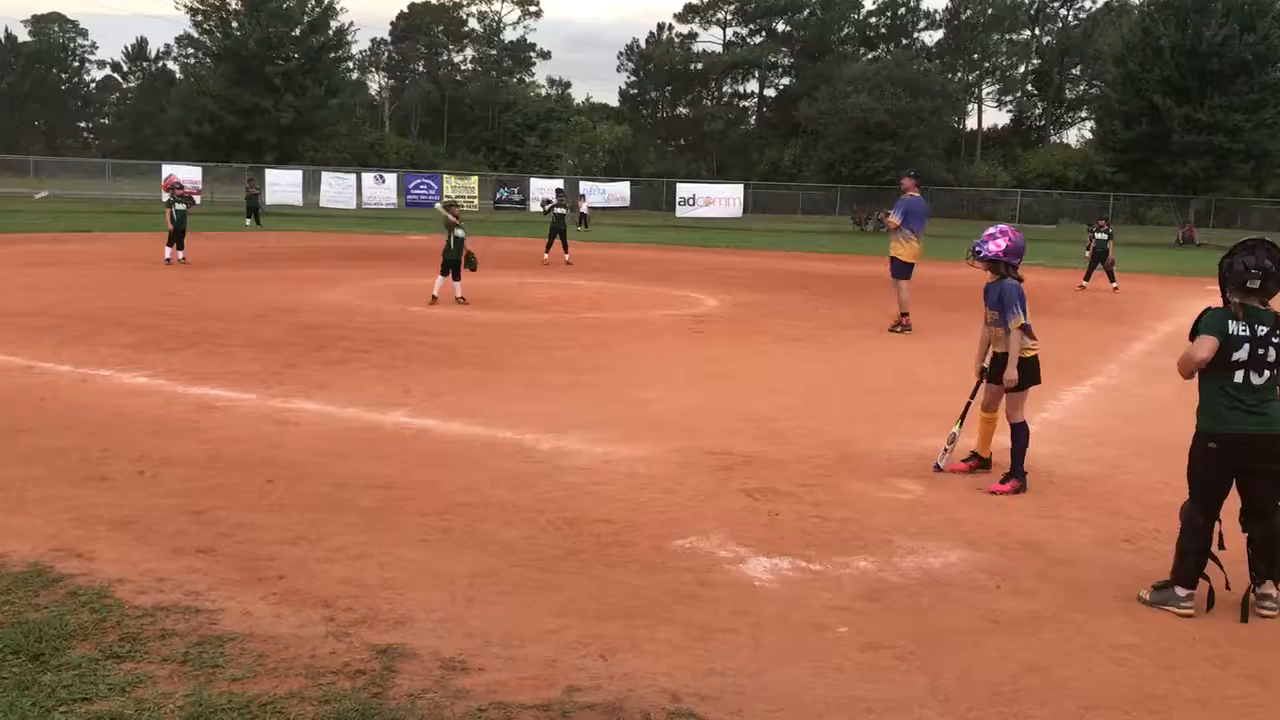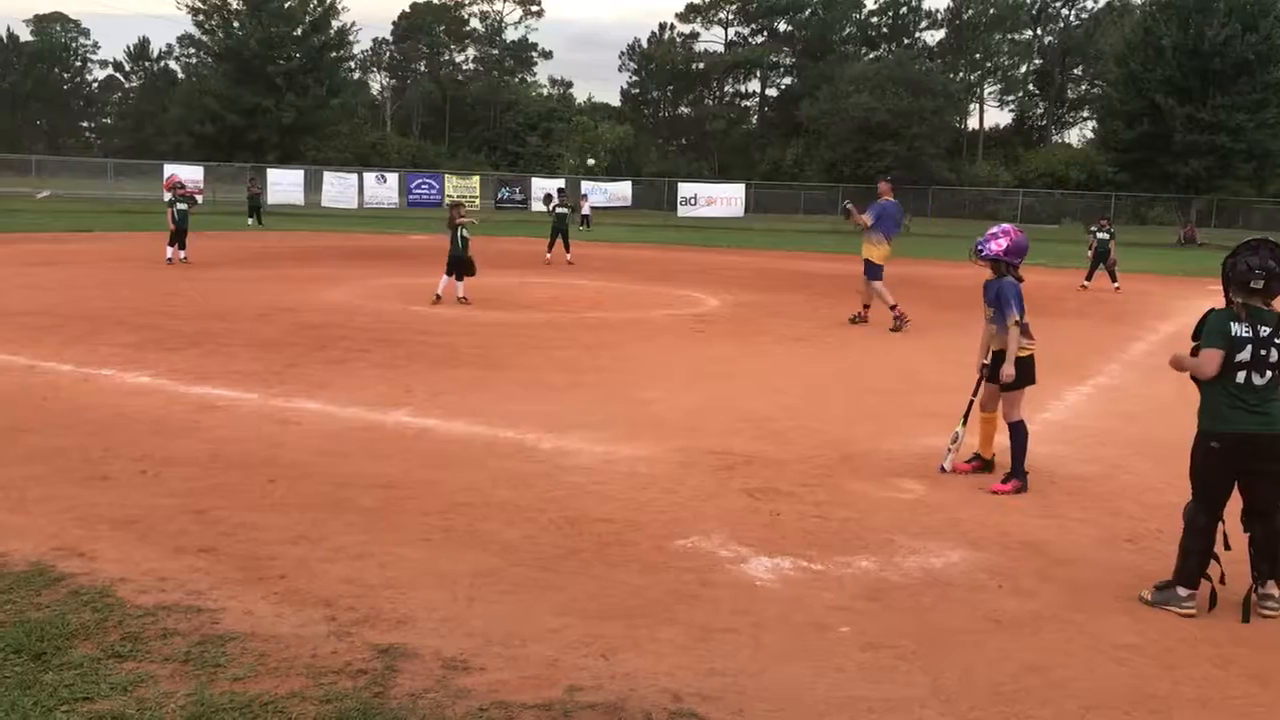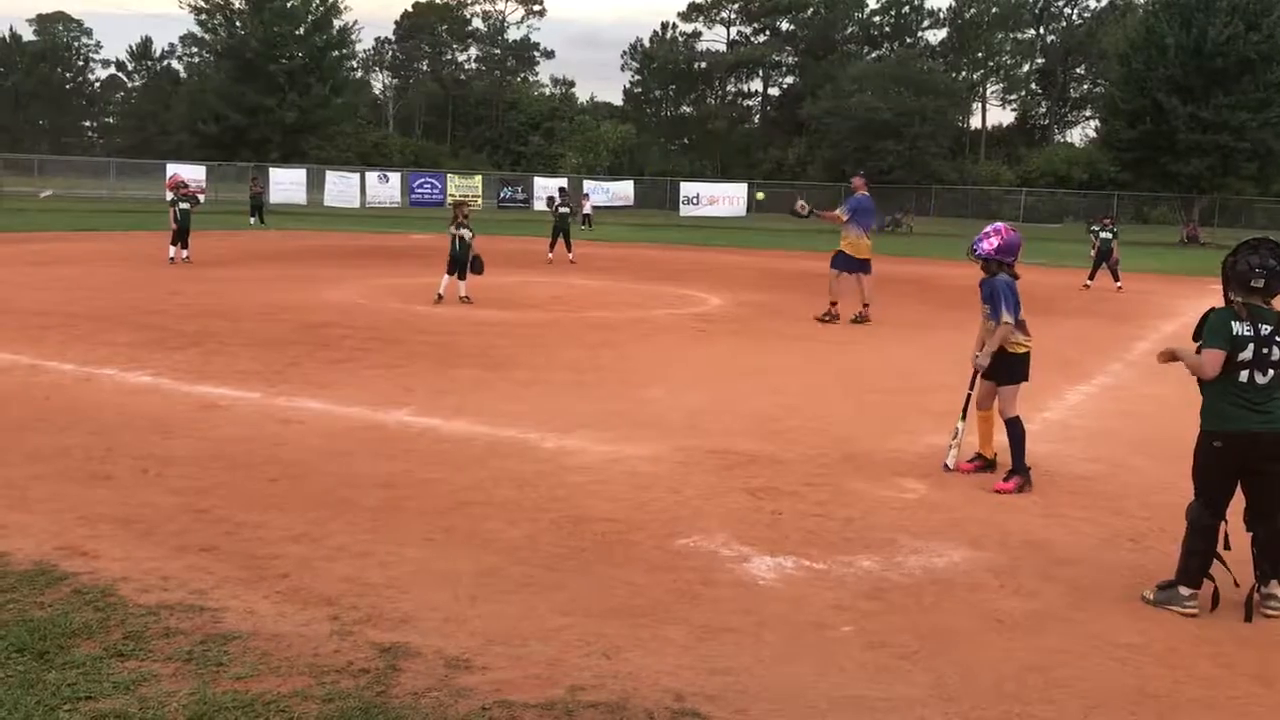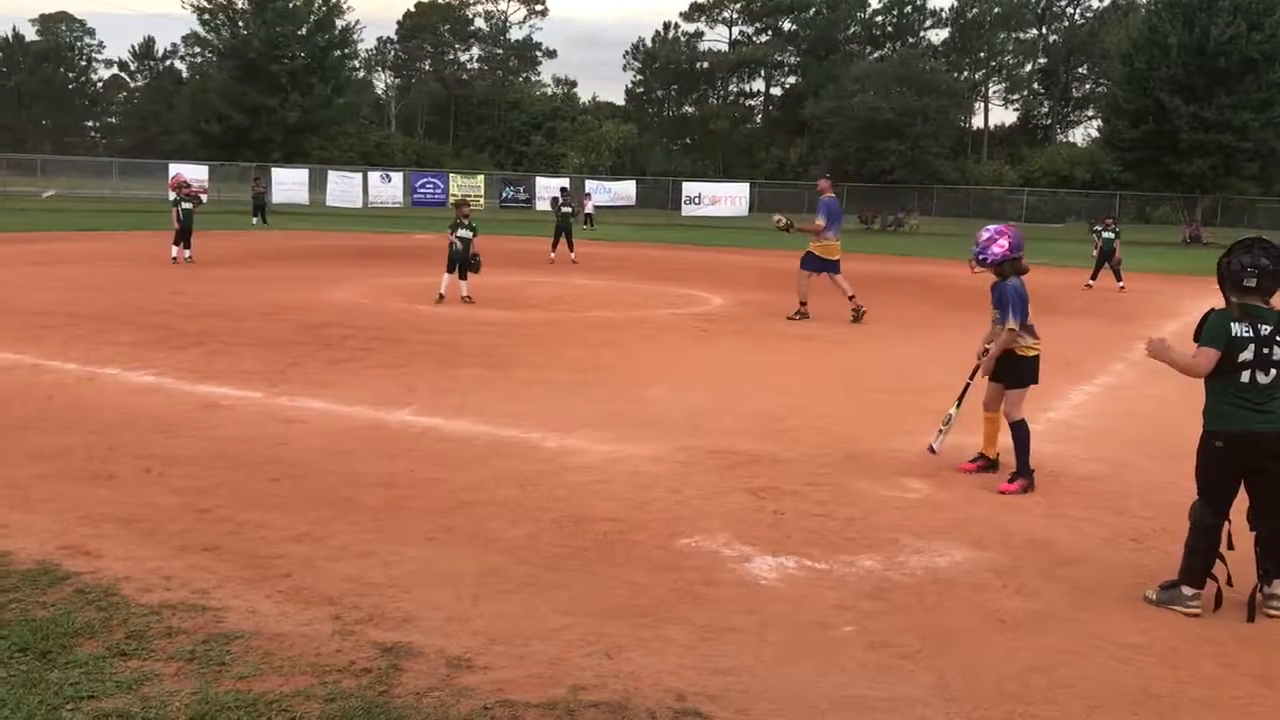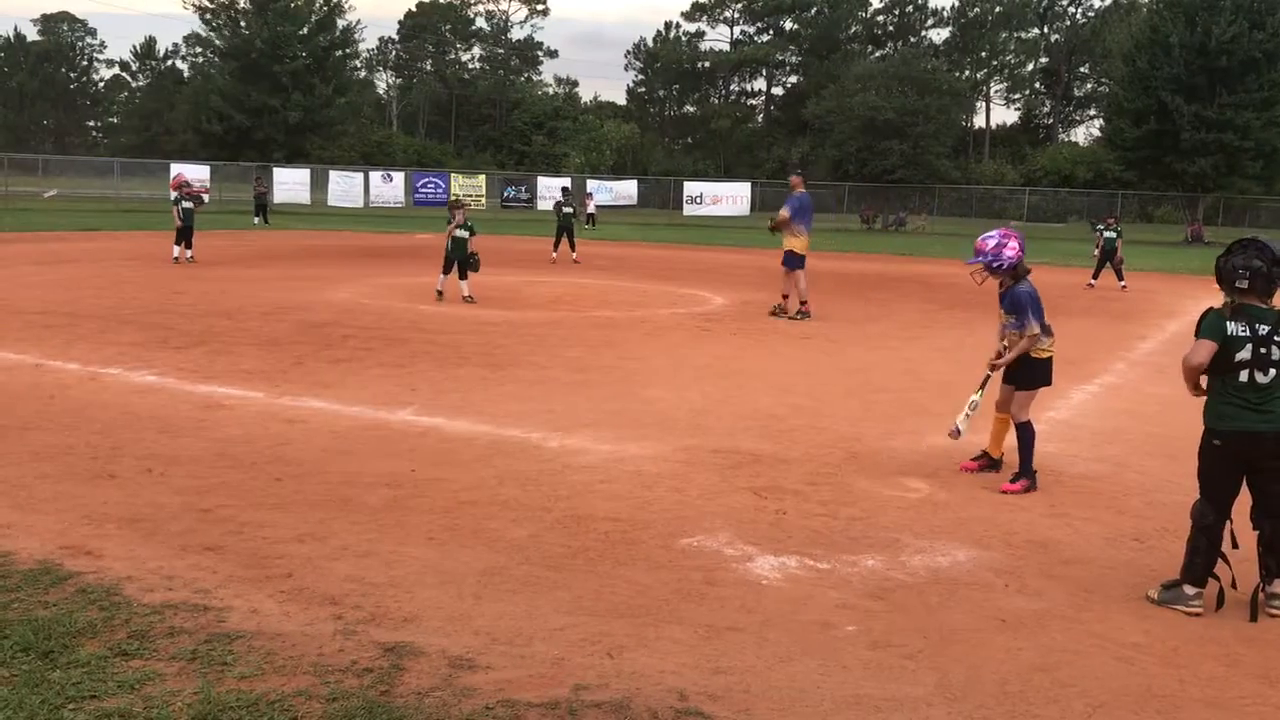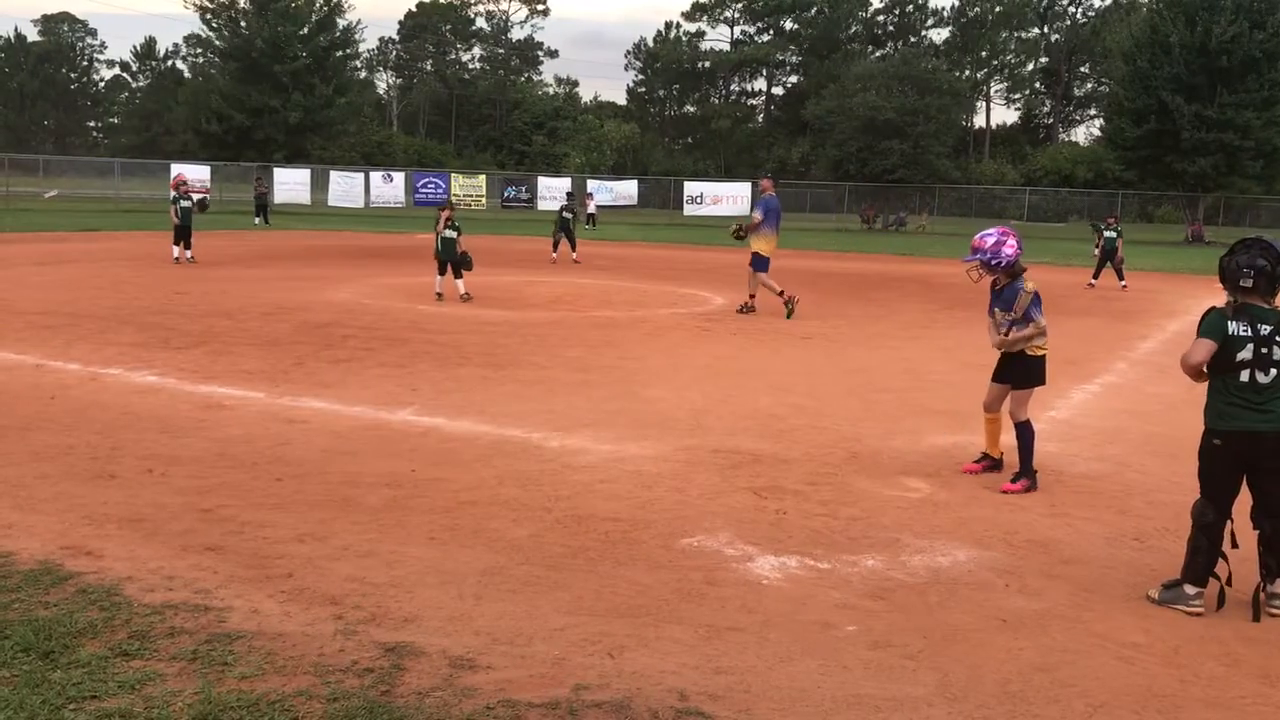
dt=0.3s
person 1, frame 1
left shoulder: (1219, 318)
left elbow: (1199, 354)
left wrist: (1185, 367)
left hip: (1218, 434)
left knee: (1200, 512)
left ankle: (1182, 589)
person 1, frame 2
left shoulder: (1222, 320)
left elbow: (1206, 369)
left wrist: (1181, 361)
left hip: (1220, 435)
left knee: (1203, 512)
left ankle: (1184, 590)
person 1, frame 3
left shoulder: (1222, 318)
left elbow: (1208, 369)
left wrist: (1178, 354)
left hip: (1224, 433)
left knee: (1207, 511)
left ankle: (1186, 589)
person 1, frame 4
left shoulder: (1222, 320)
left elbow: (1199, 367)
left wrist: (1166, 352)
left hip: (1225, 434)
left knee: (1209, 511)
left ankle: (1189, 589)
person 1, frame 5
left shoulder: (1219, 319)
left elbow: (1196, 360)
left wrist: (1193, 383)
left hip: (1225, 433)
left knee: (1211, 511)
left ankle: (1191, 589)
person 1, frame 6
left shoulder: (1221, 318)
left elbow: (1193, 359)
left wrist: (1199, 374)
left hip: (1225, 433)
left knee: (1212, 510)
left ankle: (1192, 588)
person 2, frame 1
left shoulder: (1010, 288)
right shoulder: (991, 285)
left elbow: (1017, 329)
left wrist: (1012, 367)
right wrist: (980, 360)
left hip: (1020, 358)
right hip: (1000, 355)
left knee: (1014, 414)
right knee: (988, 406)
left ankle: (1017, 476)
right ankle: (982, 456)
person 2, frame 2
left shoulder: (1007, 286)
right shoulder: (991, 283)
left elbow: (1015, 326)
left wrist: (1010, 362)
right wrist: (983, 357)
left hip: (1016, 357)
right hip: (999, 354)
left knee: (1011, 413)
right knee: (987, 405)
left ankle: (1018, 476)
right ankle: (984, 457)
person 2, frame 3
left shoulder: (1001, 283)
right shoulder: (988, 281)
left elbow: (1006, 325)
left wrist: (986, 355)
right wrist: (977, 350)
left hip: (1012, 353)
right hip: (997, 351)
left knee: (1007, 410)
right knee: (982, 403)
left ankle: (1020, 472)
right ankle: (986, 456)
person 2, frame 4
left shoulder: (1011, 288)
right shoulder: (1000, 283)
left elbow: (1011, 330)
left wrist: (990, 358)
right wrist: (985, 343)
left hip: (1021, 356)
right hip: (1005, 354)
left knee: (1012, 412)
right knee: (990, 405)
left ankle: (1024, 475)
right ankle: (989, 456)
person 2, frame 5
left shoulder: (1023, 293)
right shoulder: (1006, 287)
left elbow: (1033, 335)
left wrist: (1008, 359)
right wrist: (1000, 345)
left hip: (1034, 357)
right hip: (1017, 356)
left knee: (1018, 413)
right knee: (1002, 406)
left ankle: (1027, 475)
right ankle: (992, 456)
person 2, frame 6
left shoulder: (1023, 290)
right shoulder: (996, 286)
left elbow: (1041, 327)
left wrist: (1015, 337)
right wrist: (995, 337)
left hip: (1029, 356)
right hip: (1008, 355)
left knee: (1017, 413)
right knee: (990, 405)
left ankle: (1027, 475)
right ankle: (993, 456)
